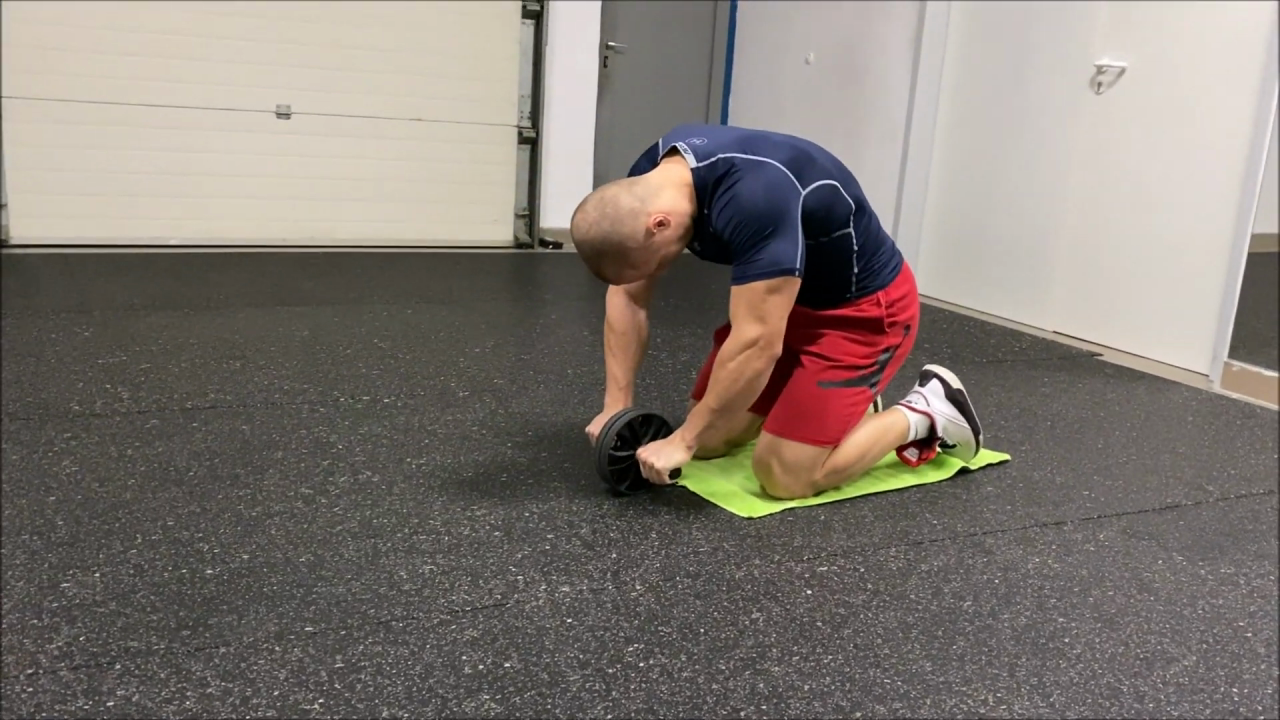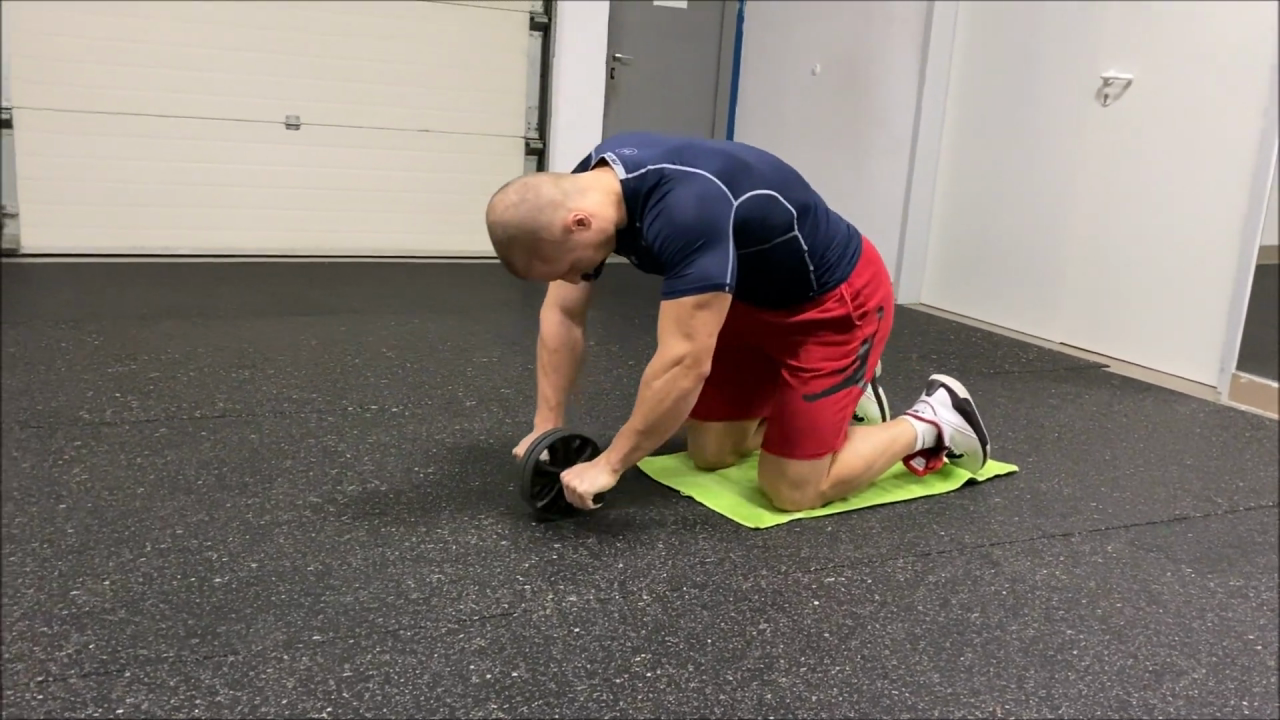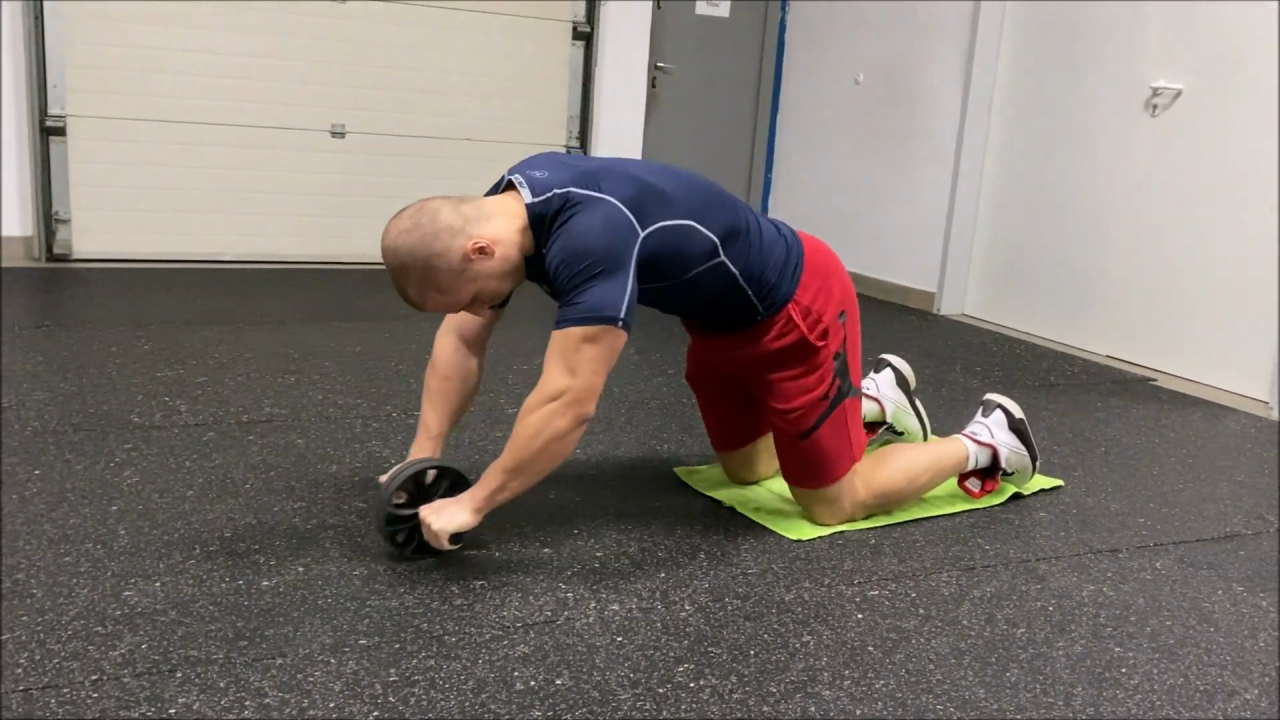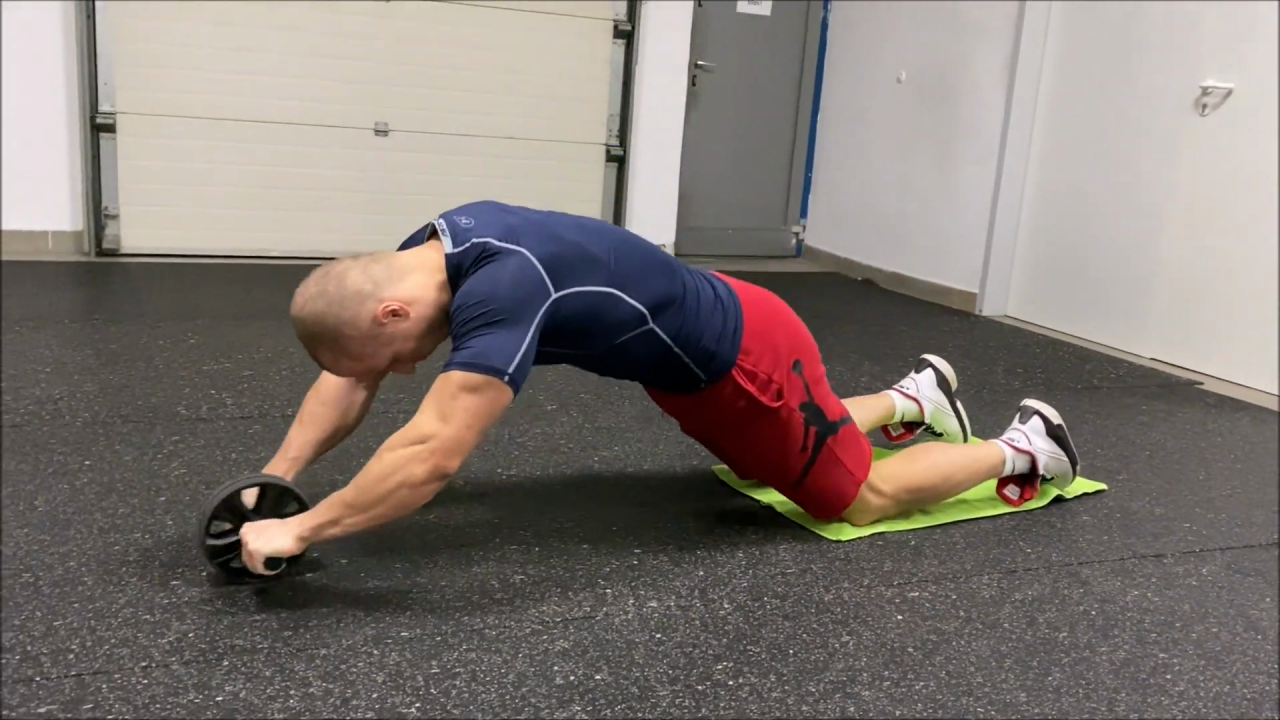
dt=0.5s
person 1, frame 1
left shoulder: (755, 198)
right shoulder: (648, 184)
left elbow: (757, 343)
right elbow: (627, 298)
left wrist: (681, 441)
right wrist: (616, 406)
left hip: (864, 307)
right hip: (786, 298)
left knee: (783, 474)
right knee: (709, 441)
left ankle: (922, 413)
right ankle: (836, 392)
person 1, frame 2
left shoulder: (686, 210)
right shoulder: (586, 188)
left elbow: (686, 363)
right elbow: (562, 317)
left wrist: (609, 465)
right wrist: (545, 426)
left hip: (839, 299)
right hip: (759, 294)
left knee: (793, 490)
right knee: (710, 454)
left ankle: (929, 423)
right ankle: (840, 388)
person 1, frame 3
left shoulder: (590, 238)
right shoulder: (503, 210)
left elbow: (569, 403)
right elbow: (459, 344)
left wrist: (472, 506)
right wrist: (423, 456)
left hip: (798, 311)
right hip: (726, 313)
left knee: (831, 503)
right knee: (744, 468)
left ankle: (982, 443)
right ankle: (873, 398)
person 1, frame 4
left shoulder: (500, 291)
right shoulder: (432, 254)
left elbow: (434, 453)
right elbow: (348, 377)
left wrist: (300, 529)
right wrist: (277, 474)
left hip: (746, 358)
right hip: (702, 348)
left knee: (859, 498)
right knee: (772, 465)
left ankle: (1021, 448)
right ankle: (910, 398)
